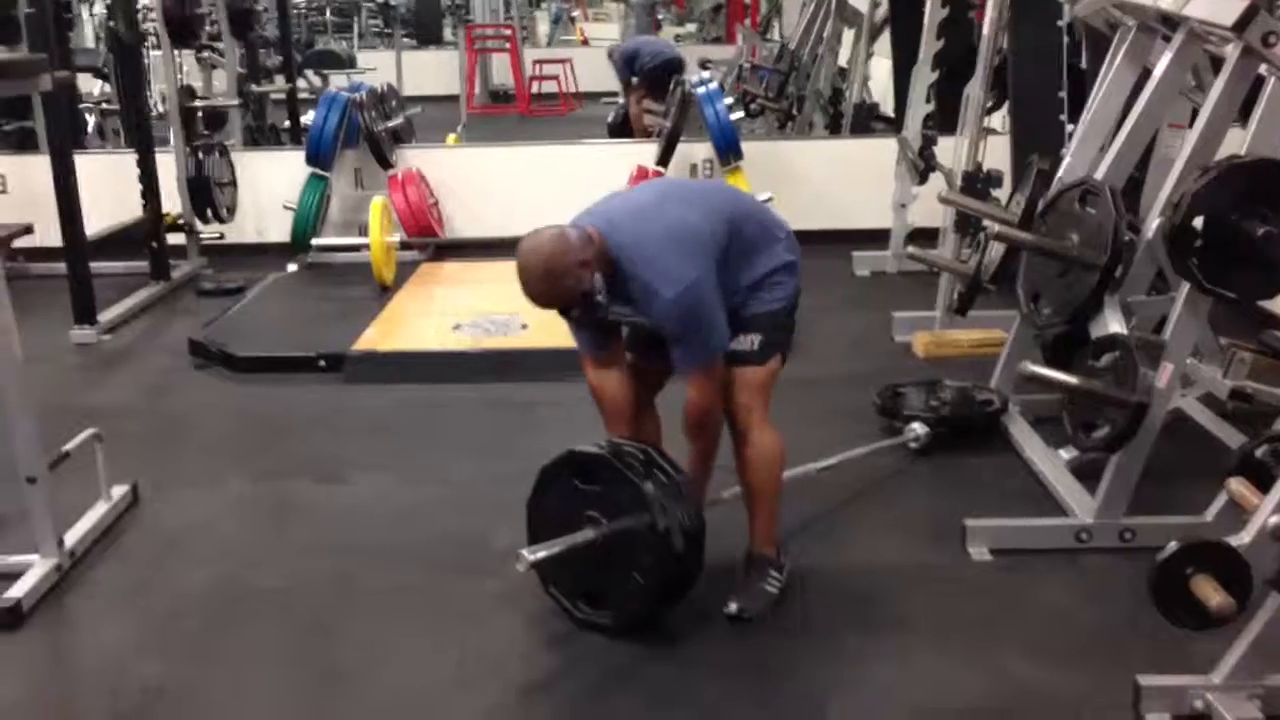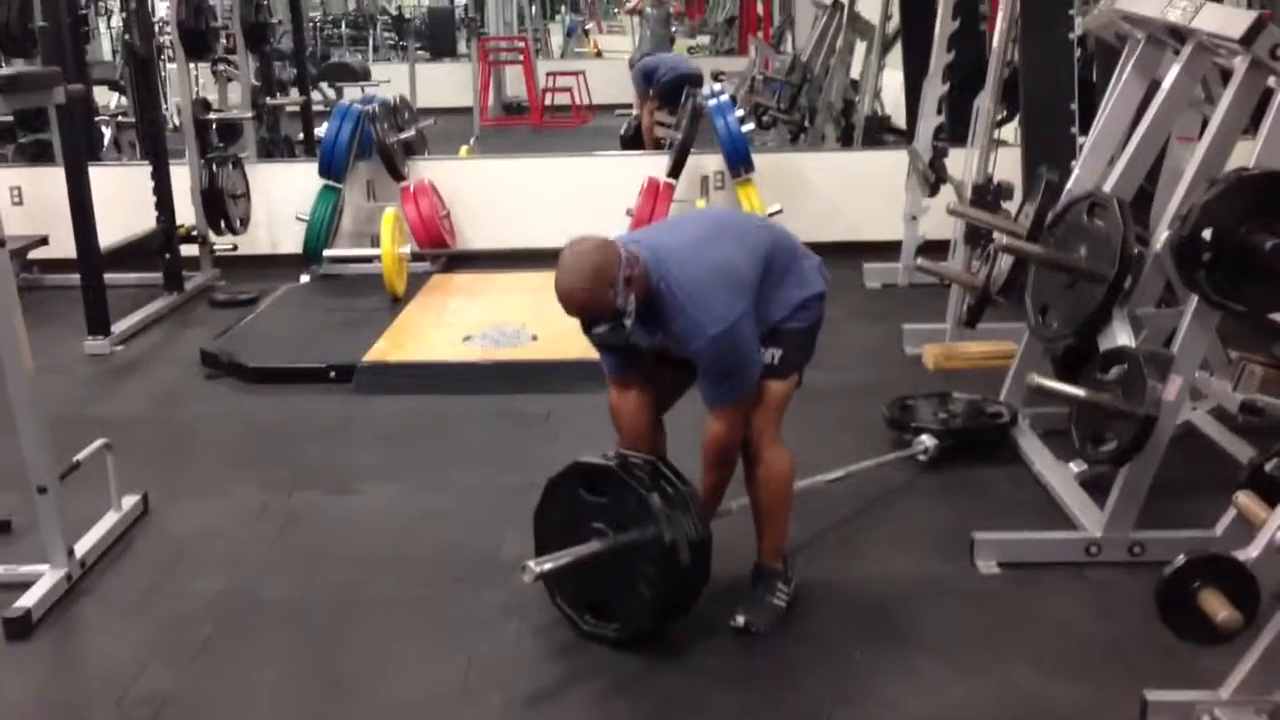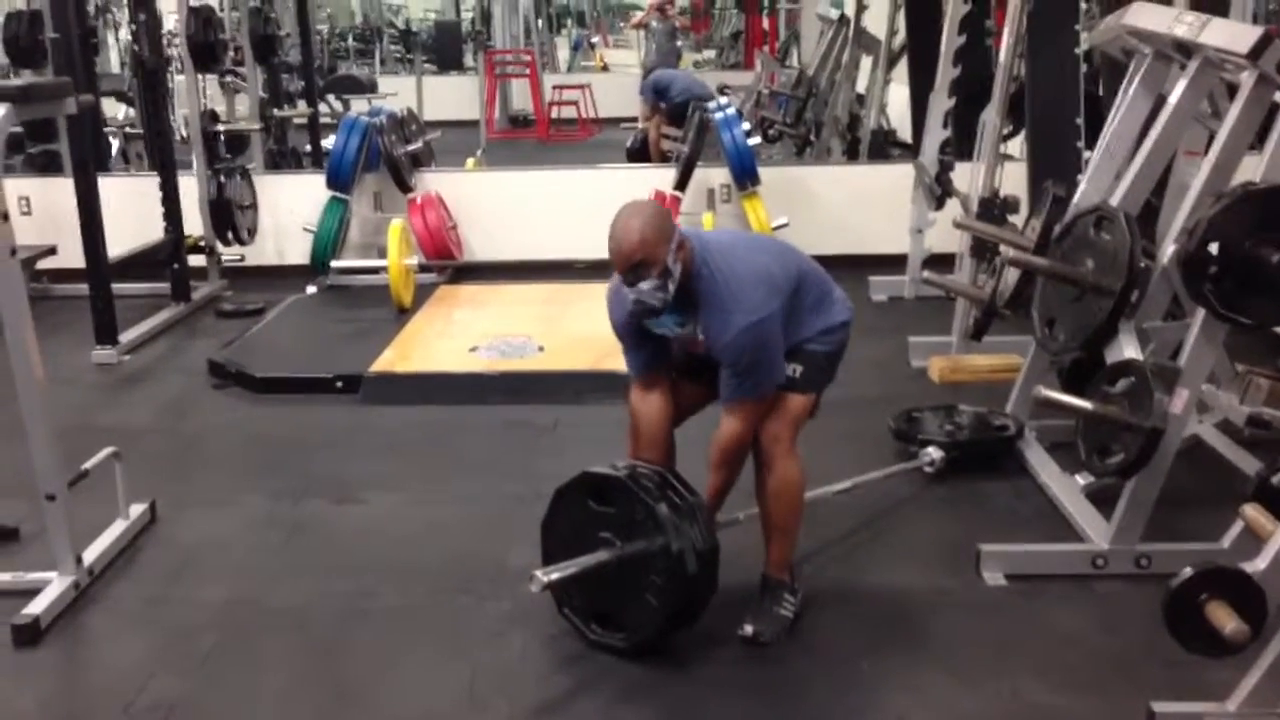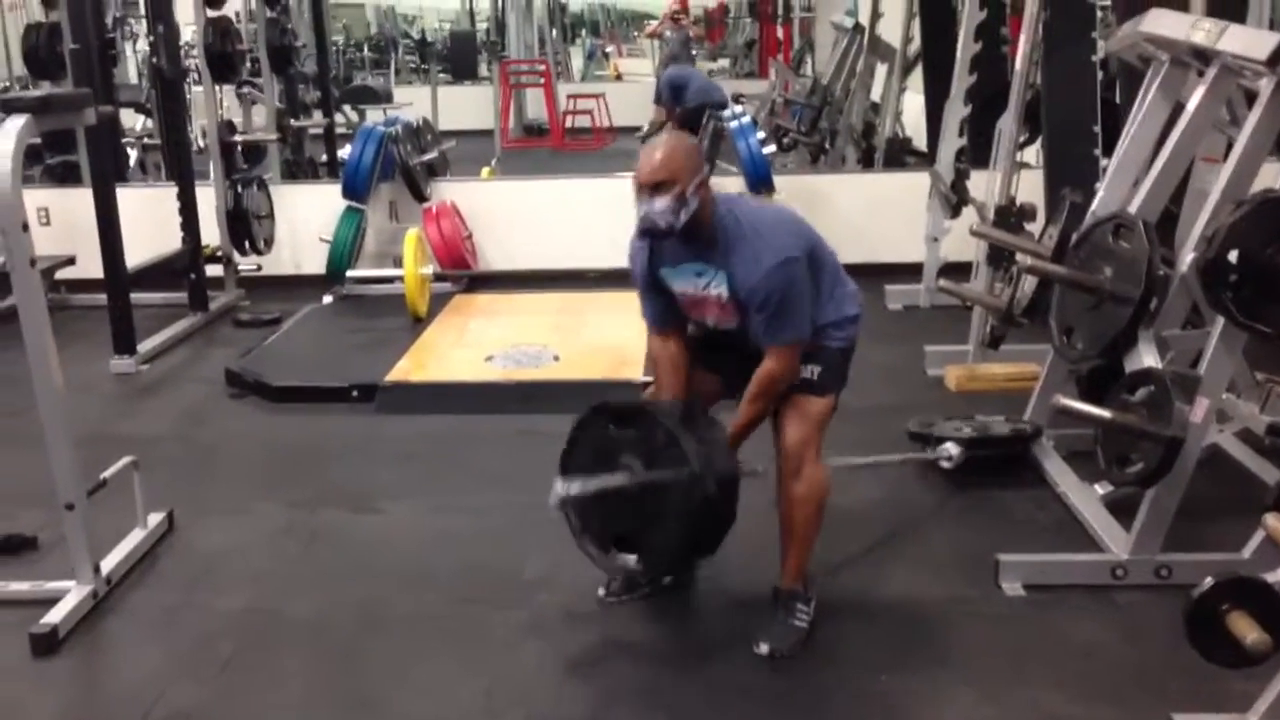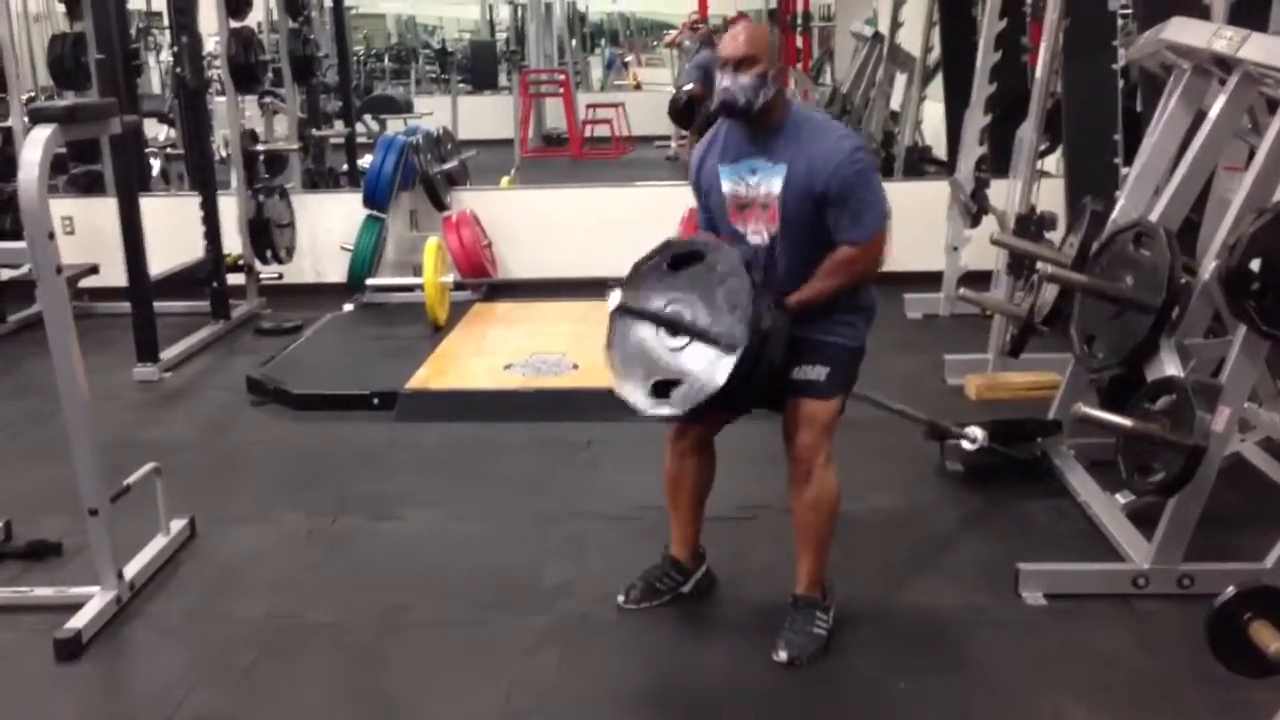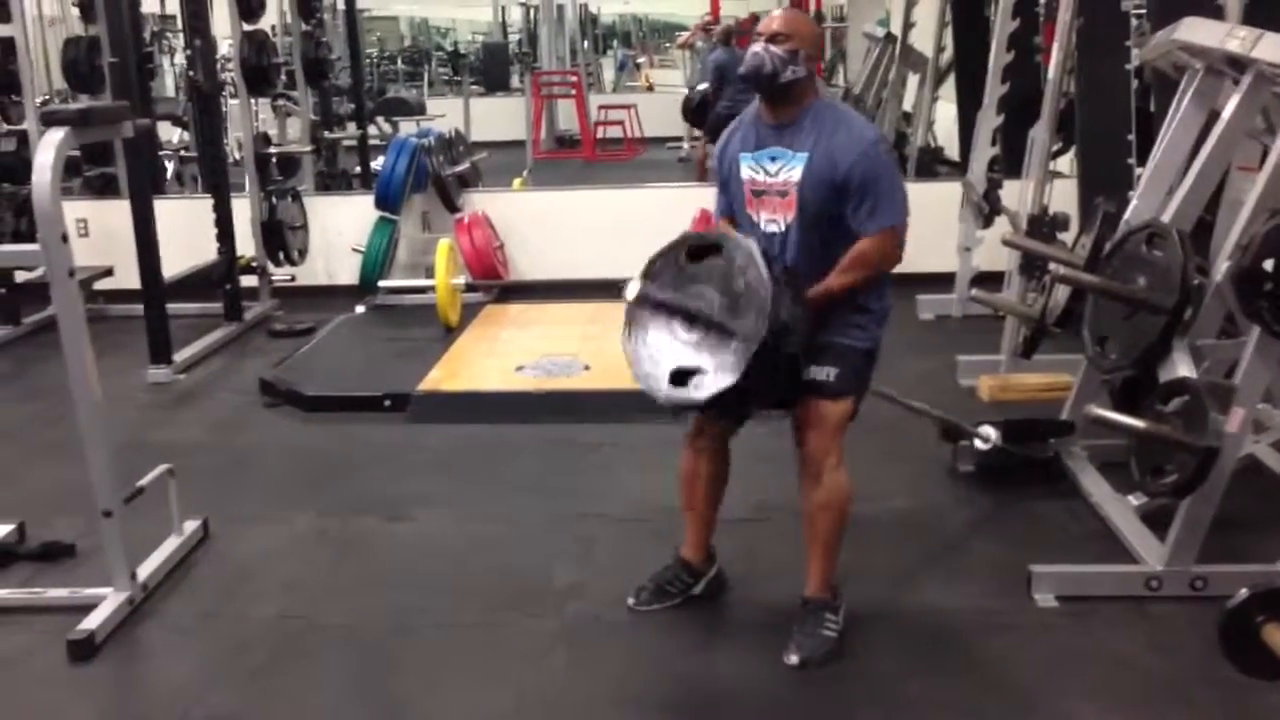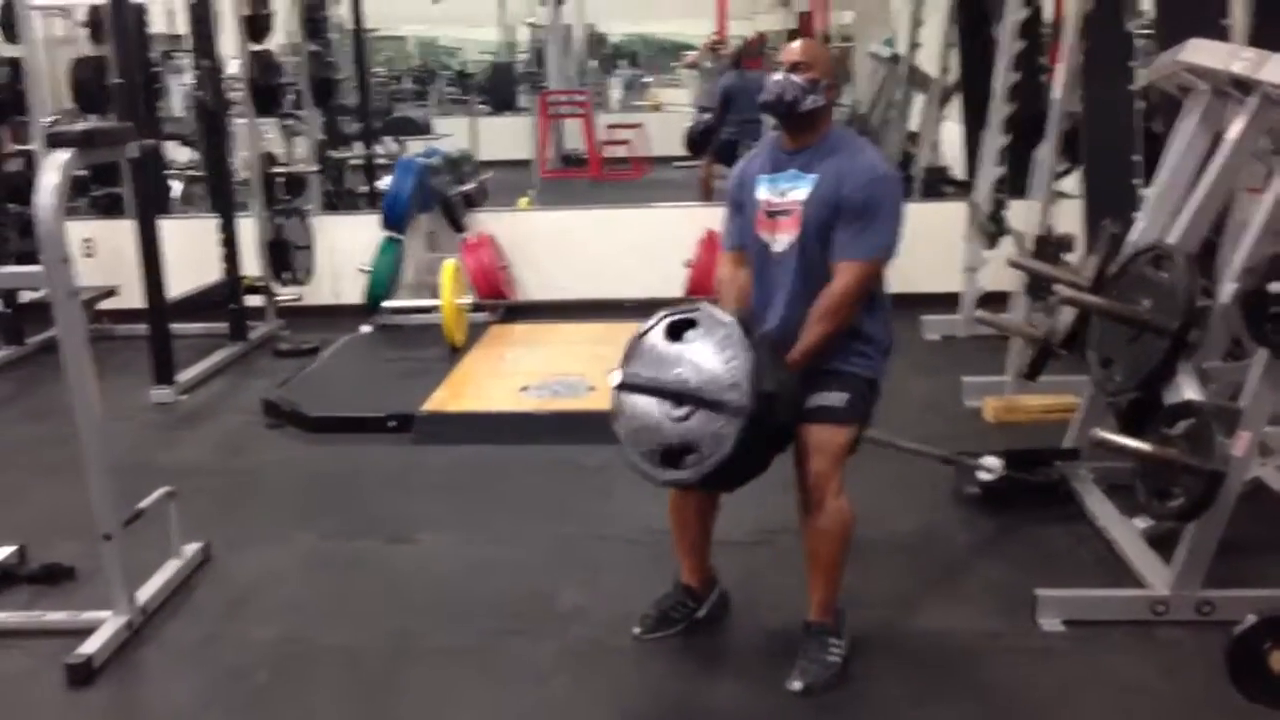
dt=0.7s
person 1, frame 1
left shoulder: (670, 281)
right shoulder: (573, 264)
left elbow: (704, 390)
right elbow: (605, 369)
left wrist: (694, 483)
left hip: (760, 272)
left knee: (744, 410)
right knee: (633, 391)
left ankle: (767, 558)
person 1, frame 2
left shoulder: (709, 315)
right shoulder: (603, 297)
left elbow: (728, 425)
right elbow: (628, 392)
left wrist: (700, 513)
left hip: (788, 296)
left knee: (756, 430)
right knee: (639, 414)
left ankle: (773, 571)
person 1, frame 3
left shoulder: (742, 307)
right shoulder: (626, 298)
left elbow: (740, 423)
right elbow: (650, 392)
left wrist: (704, 512)
left hip: (809, 329)
left knee: (771, 440)
right knee: (647, 420)
left ankle: (781, 582)
person 1, frame 4
left shoulder: (766, 250)
right shoulder: (650, 246)
left elbow: (785, 358)
right elbow: (667, 339)
left wrist: (728, 443)
left hip: (817, 330)
right hip: (727, 330)
left knee: (796, 442)
left ankle: (794, 592)
person 1, frame 5
left shoulder: (833, 151)
right shoulder: (711, 150)
left elbow: (865, 254)
left wrist: (786, 307)
left hip: (822, 320)
left knee: (807, 448)
right knee: (686, 426)
left ankle: (812, 598)
right ankle: (684, 563)
person 1, frame 6
left shoulder: (854, 143)
right shoulder: (736, 137)
left elbow: (886, 245)
left wrist: (803, 303)
left hip: (836, 320)
left knee: (818, 450)
right knee: (703, 428)
left ankle: (821, 600)
right ankle: (695, 566)
person 1, frame 7
left shoulder: (865, 173)
right shoulder: (751, 167)
left elbow: (850, 285)
right elbow: (735, 264)
left wrist: (790, 364)
left hip: (836, 351)
right hip: (757, 345)
left knee: (819, 474)
left ankle: (825, 625)
right ankle: (697, 590)
